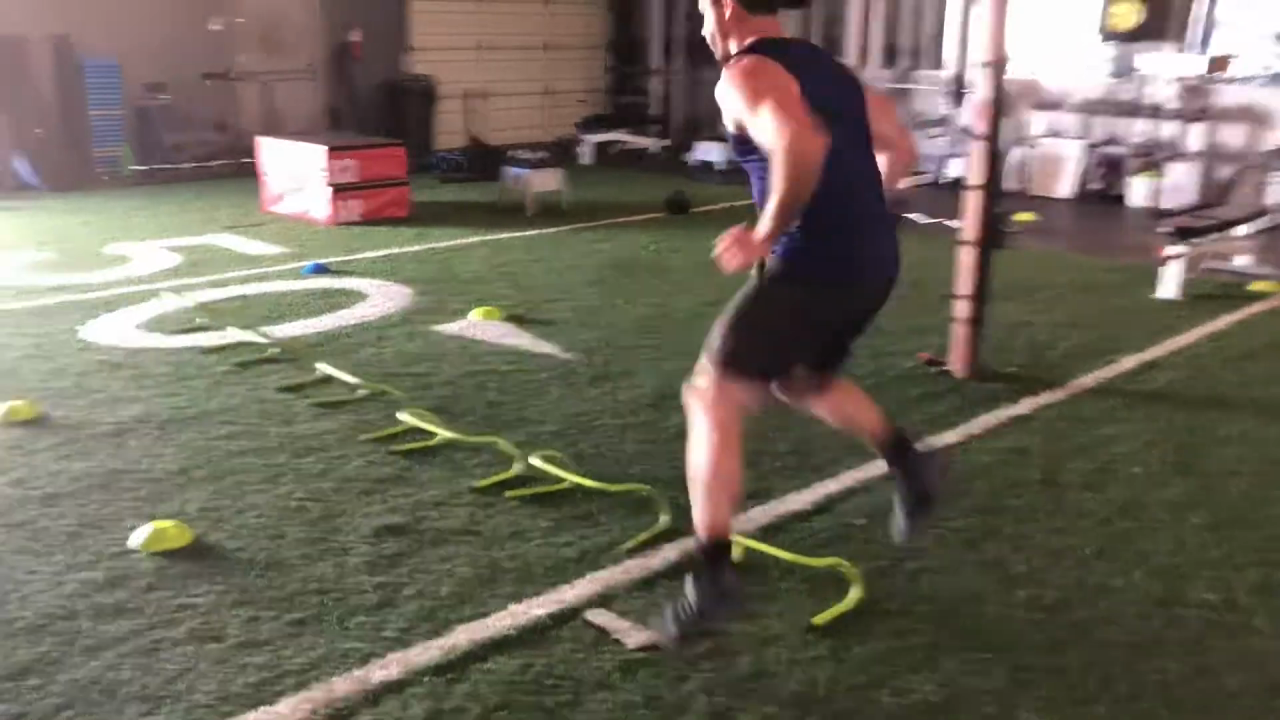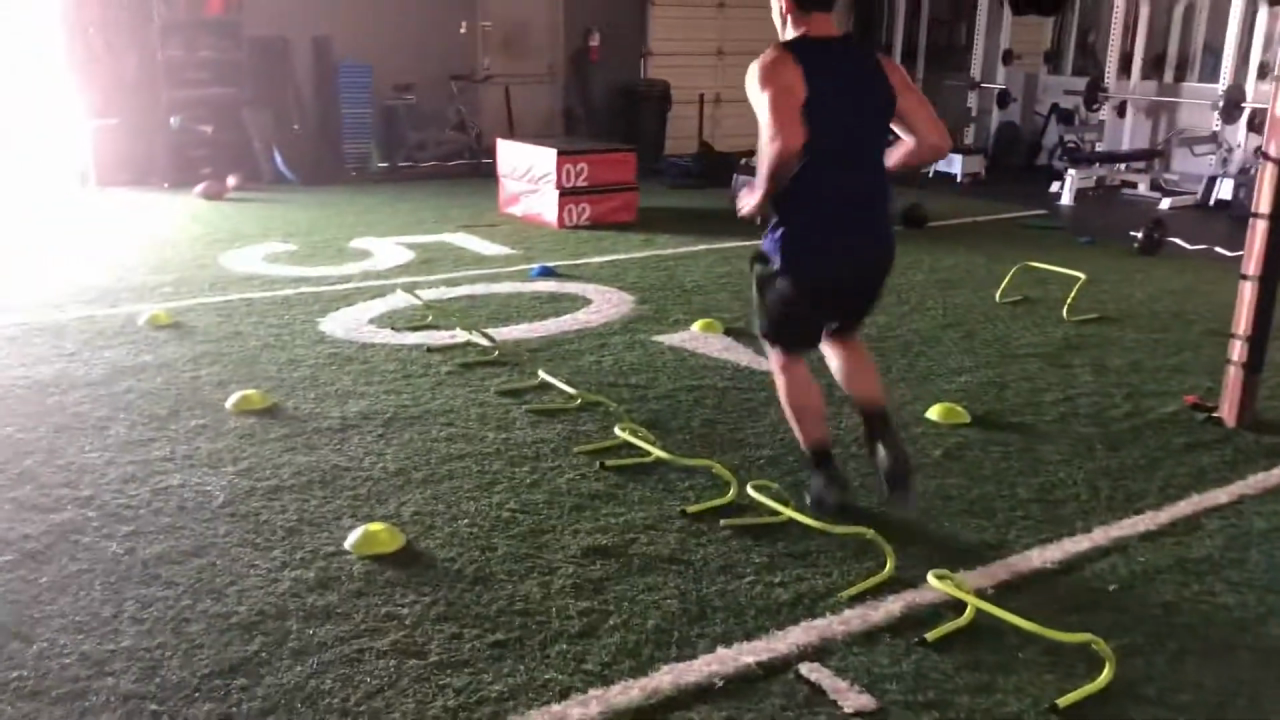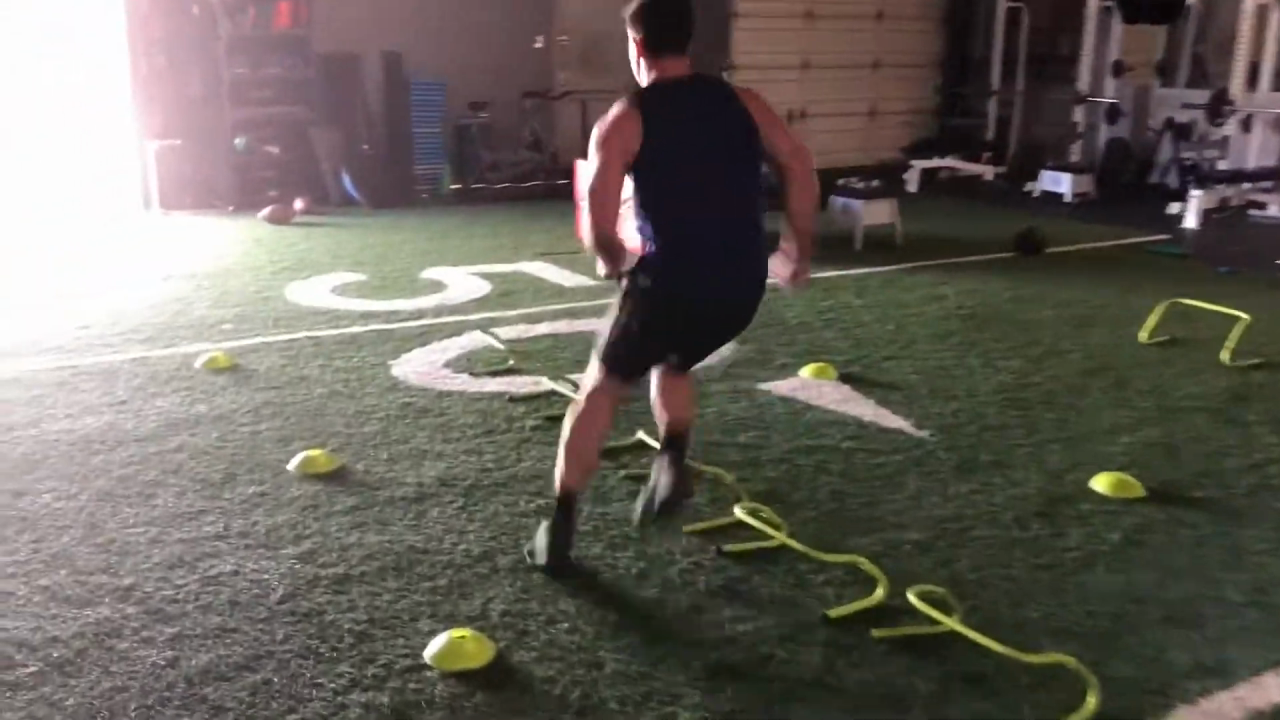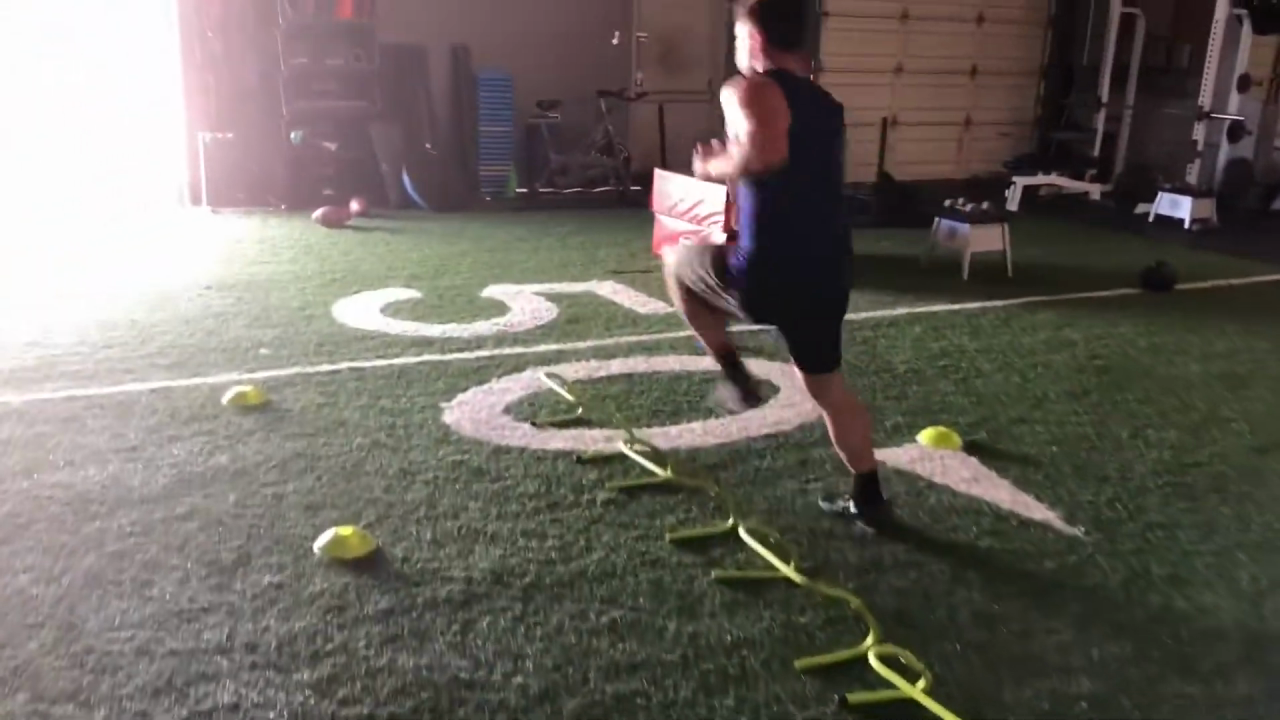
dt=1s
person 1, frame 1
left shoulder: (744, 74)
right shoulder: (829, 68)
left elbow: (802, 143)
right elbow: (898, 149)
left wrist: (762, 238)
left hip: (814, 269)
right hip: (870, 264)
left knee: (713, 400)
right knee: (802, 382)
left ankle: (712, 578)
right ankle: (906, 460)
person 1, frame 2
left shoulder: (774, 67)
right shoulder: (878, 66)
left elbow: (784, 141)
right elbow: (934, 139)
left wrist: (760, 194)
left hip: (804, 252)
right hip: (872, 247)
left knee: (786, 358)
right knee: (842, 337)
left ankle: (827, 476)
right ankle: (884, 442)
person 1, frame 3
left shoulder: (622, 121)
right shoulder: (742, 101)
left elbow: (599, 215)
right elbow: (800, 171)
left wrist: (613, 259)
right wrist: (799, 247)
left hip: (671, 286)
right hip: (742, 287)
left knee: (598, 397)
right knee: (671, 364)
left ankle: (559, 532)
right ankle: (674, 461)
person 1, frame 4
left shoulder: (750, 90)
right shoulder: (828, 107)
left elbow: (762, 151)
left wrist: (713, 167)
left hip: (769, 273)
right hip: (828, 275)
left knee: (678, 264)
right knee: (827, 383)
left ankle: (734, 373)
right ankle: (868, 496)
